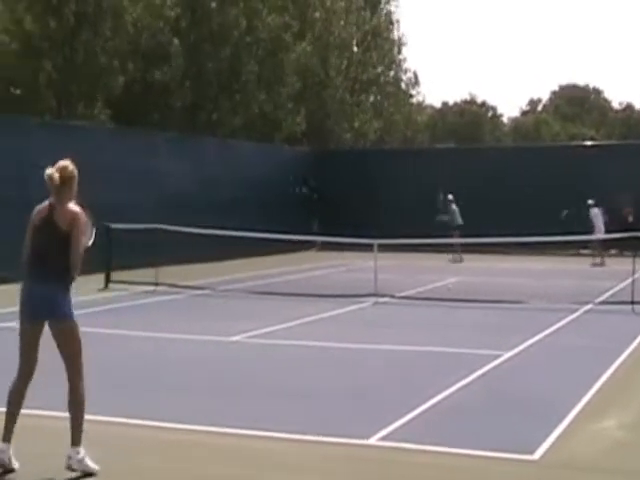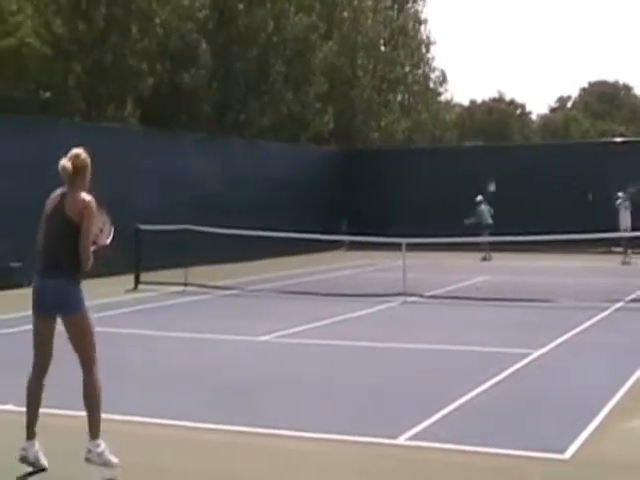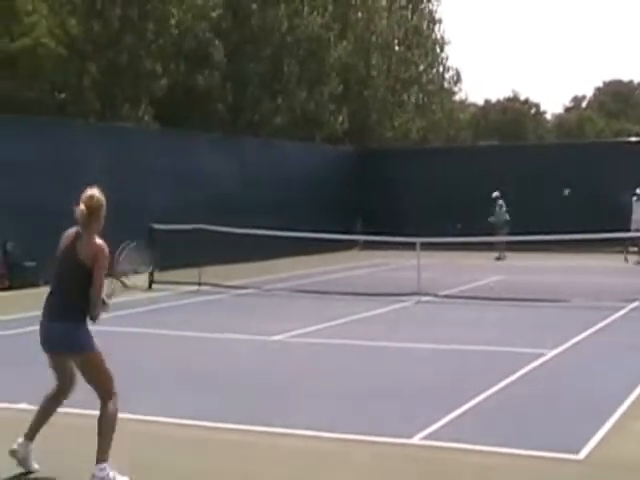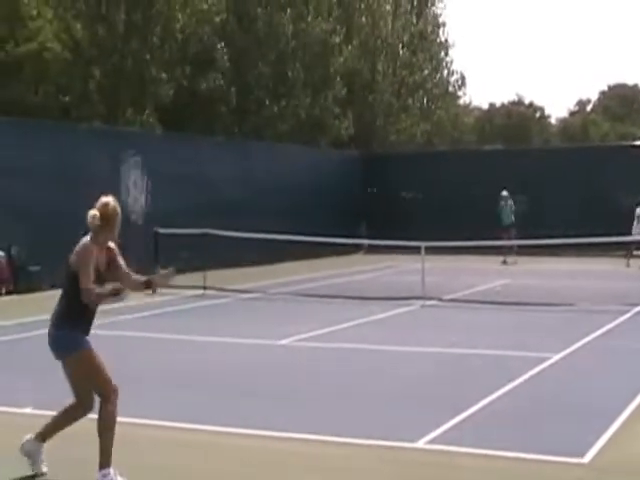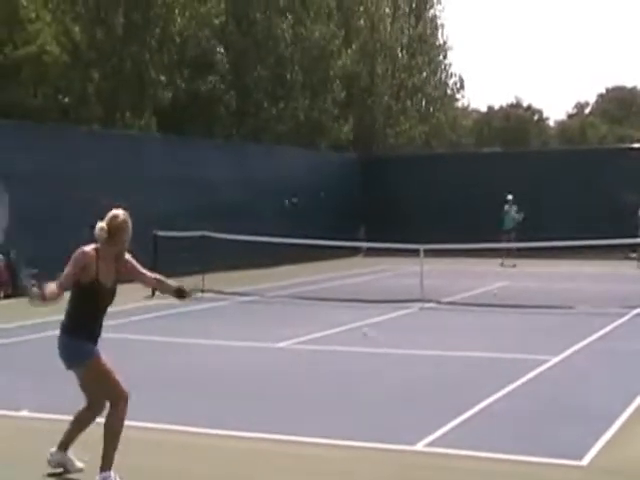
dt=0.3s
person 1, frame 1
left shoulder: (39, 210)
right shoulder: (74, 212)
left elbow: (28, 254)
right elbow: (76, 260)
left hip: (30, 292)
right hip: (55, 295)
right knee: (76, 376)
right ankle: (76, 453)
person 1, frame 2
left shoulder: (52, 198)
right shoulder: (86, 202)
left elbow: (42, 244)
right elbow: (85, 255)
right wrist: (85, 264)
left hip: (41, 284)
right hip: (66, 287)
left knee: (40, 366)
right knee: (89, 367)
left ankle: (30, 445)
right ankle: (95, 445)
person 1, frame 3
left shoulder: (68, 236)
right shoulder: (99, 247)
right elbow: (95, 301)
left wrist: (95, 302)
right wrist: (99, 306)
left hip: (49, 326)
right hip: (71, 329)
left knee: (63, 388)
right knee: (109, 396)
left ankle: (24, 444)
person 1, frame 4
left shoulder: (109, 249)
right shoulder: (87, 248)
left elbow: (129, 279)
right elbow: (89, 296)
left wrist: (150, 282)
right wrist: (116, 287)
left hip: (67, 332)
right hip: (68, 333)
left knee: (83, 402)
right knee: (109, 394)
left ankle: (34, 443)
person 1, frame 5
left shoulder: (122, 260)
right shoulder: (85, 255)
left elbow: (149, 278)
right elbow: (58, 287)
left wrist: (177, 290)
right wrist: (43, 293)
left hip: (83, 341)
right hip: (75, 342)
left knee: (96, 405)
right knee: (119, 399)
left ankle: (61, 453)
